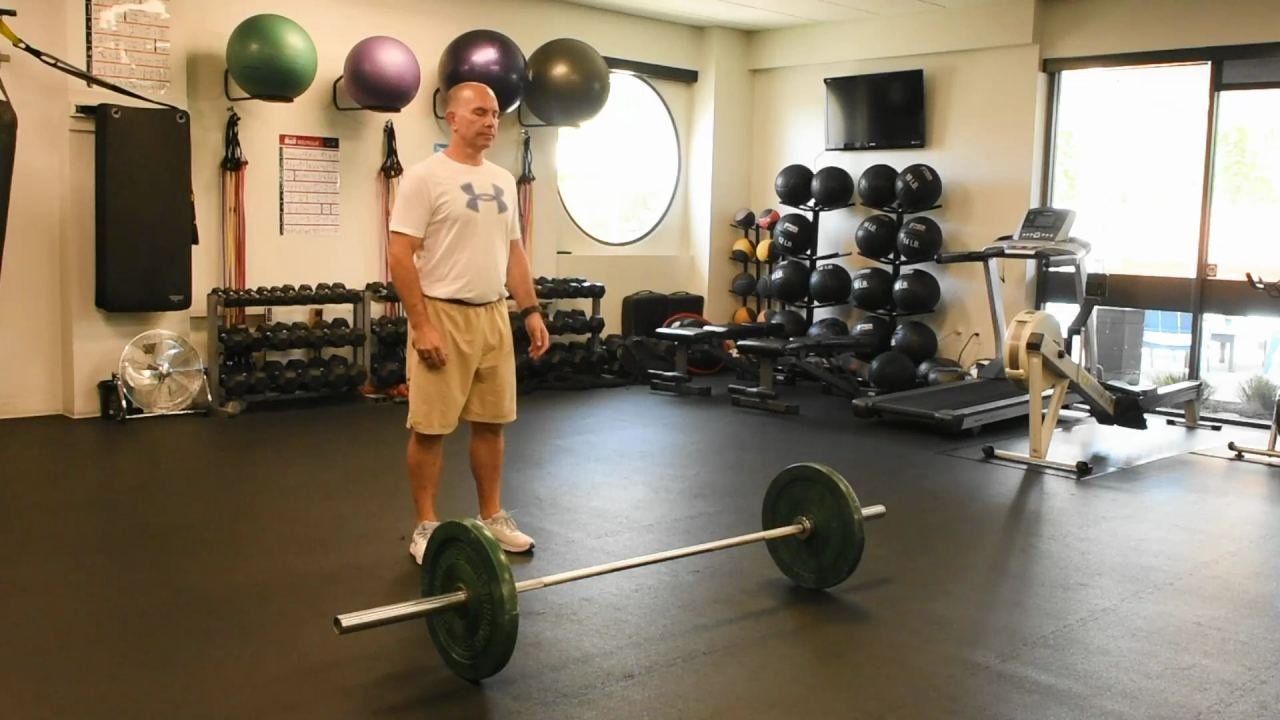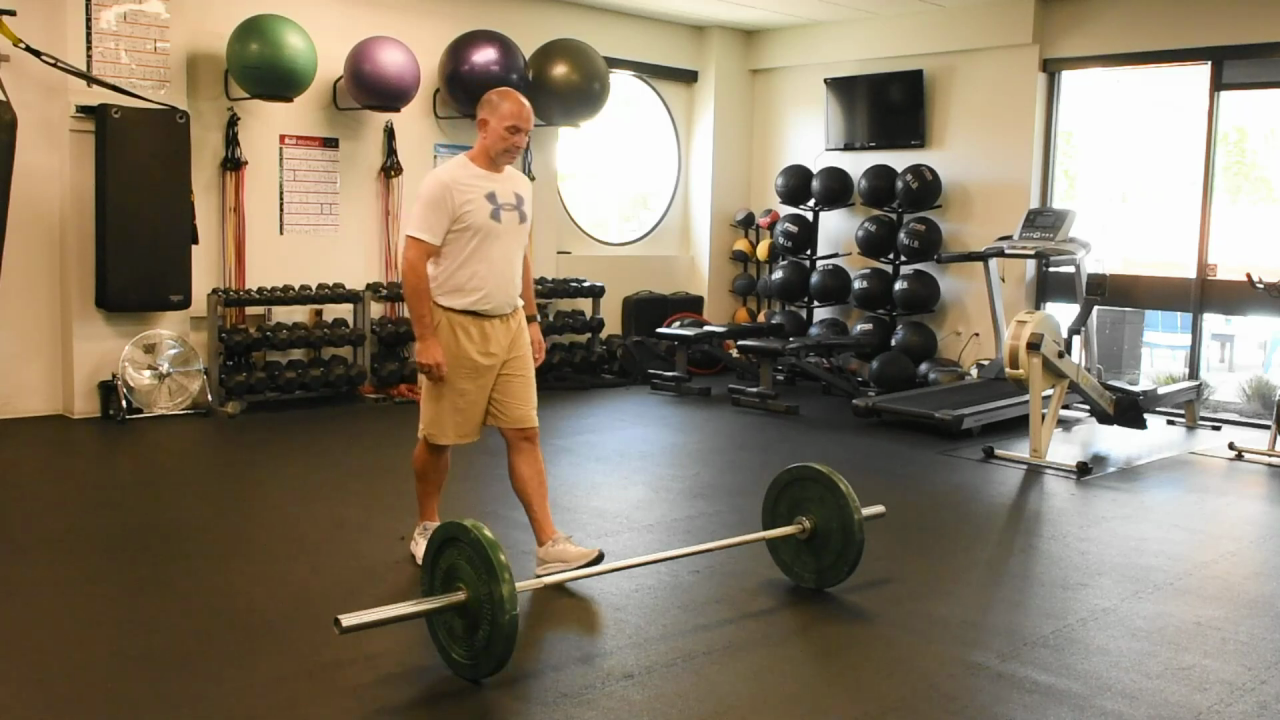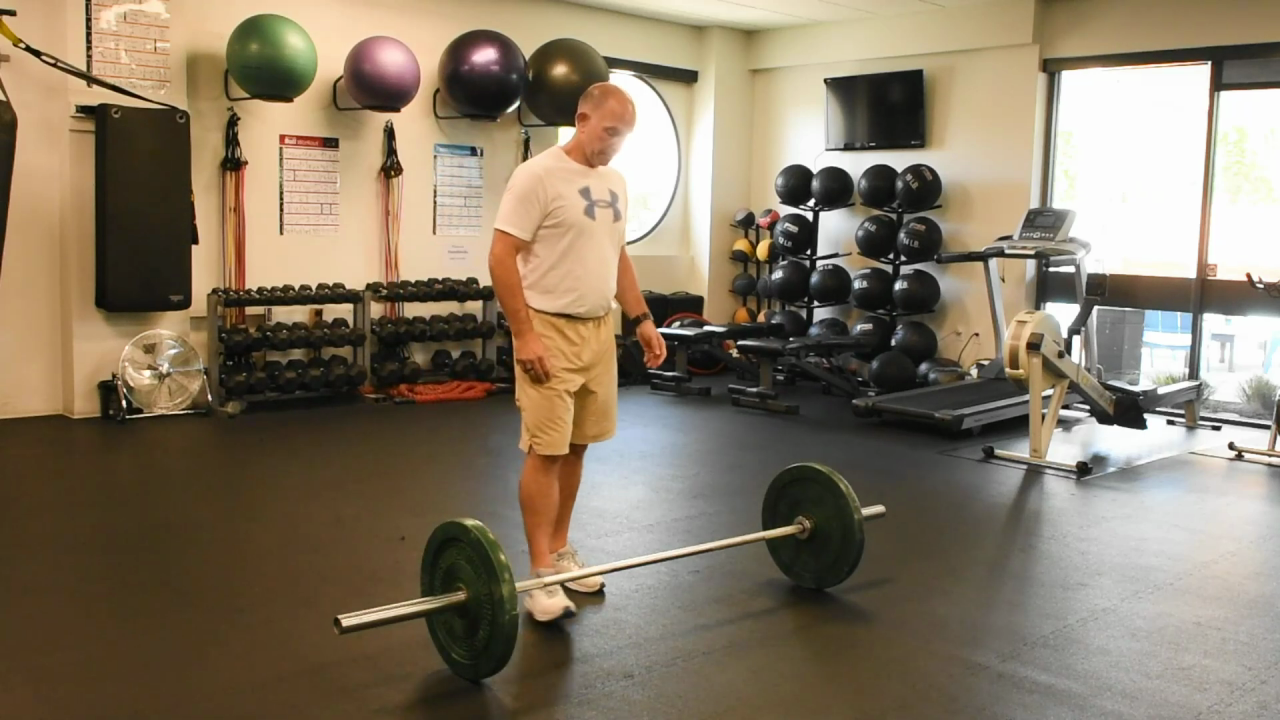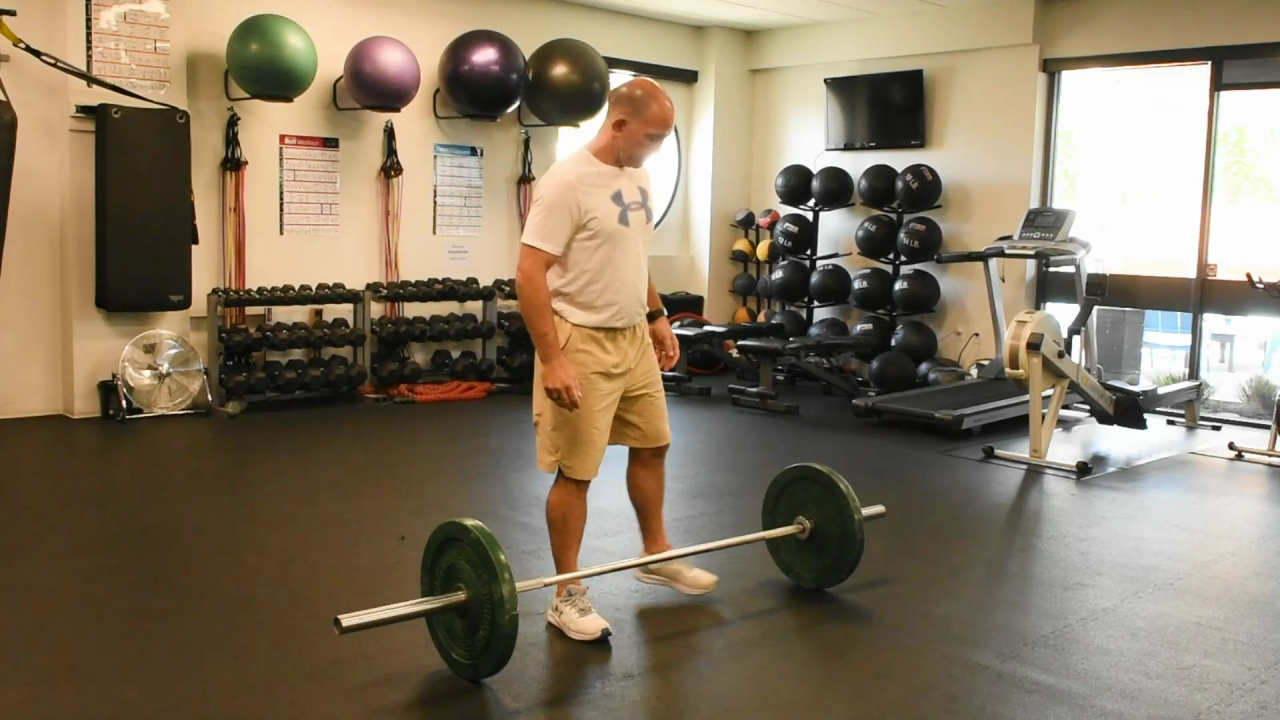
dt=0.7s
person 1, frame 1
left shoulder: (502, 180)
right shoulder: (425, 177)
left elbow: (513, 253)
right elbow: (401, 255)
left wrist: (531, 311)
right wrist: (422, 324)
left hip: (493, 315)
right hip: (444, 316)
left knee: (491, 424)
right knee: (430, 428)
left ankle: (492, 518)
right ankle: (426, 527)
person 1, frame 2
left shoulder: (520, 184)
right shoulder: (446, 182)
right elbow: (414, 263)
left wrist: (531, 321)
right wrist: (425, 338)
left hip: (509, 326)
right hip: (458, 328)
left knee: (525, 435)
right knee: (438, 437)
left ankle: (549, 544)
right ankle: (427, 528)
person 1, frame 3
left shoulder: (614, 182)
right shoulder: (538, 175)
right elbow: (502, 256)
left wrist: (643, 321)
right wrist: (524, 334)
left hip: (598, 330)
right hip: (548, 330)
left knee: (576, 446)
right knee: (546, 450)
left ankle: (558, 551)
right ankle: (540, 574)
person 1, frame 4
left shoulder: (636, 178)
right shoulder: (567, 183)
right elbow: (531, 273)
left wrist: (656, 317)
right wrist: (552, 358)
left hip: (633, 338)
right hip: (583, 344)
left knee: (653, 446)
right knee: (575, 472)
left ankle: (657, 555)
right ankle: (567, 595)
